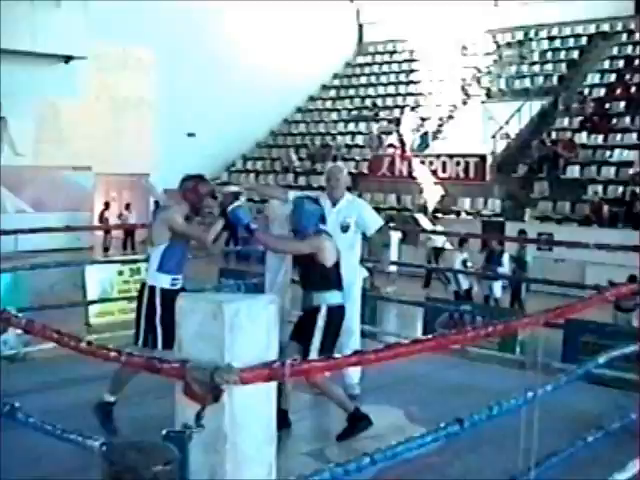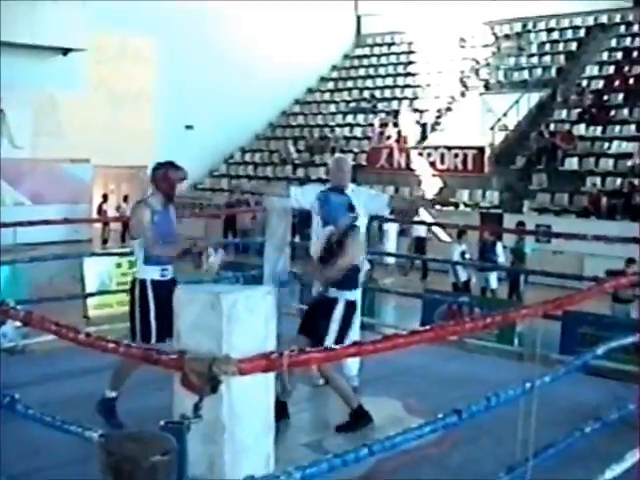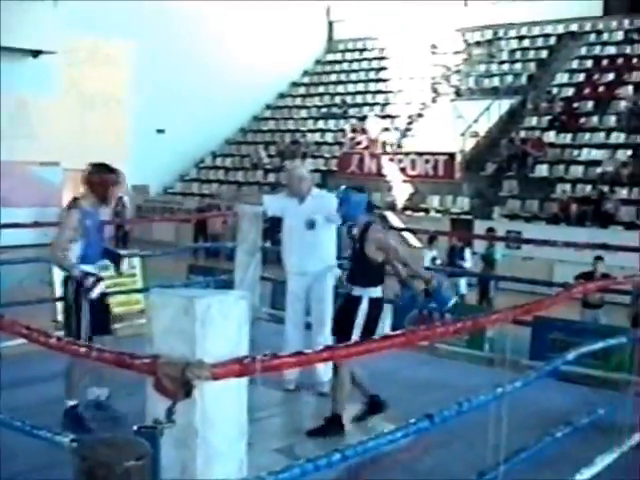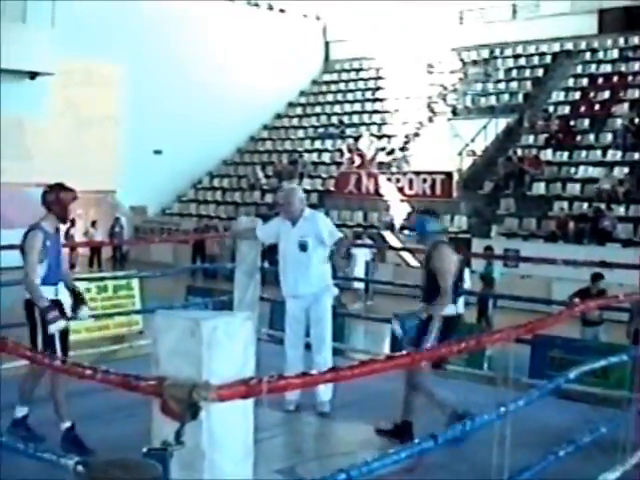
dt=0.4s
person 1, frame 1
left shoulder: (185, 220)
right shoulder: (168, 217)
left elbow: (209, 242)
right elbow: (205, 238)
left wrist: (227, 221)
right wrist: (224, 214)
left hip: (175, 291)
right hip: (155, 292)
right knee: (144, 354)
right ankle: (106, 403)
person 1, frame 2
left shoulder: (167, 209)
right shoulder: (142, 211)
left elbow: (176, 243)
right elbow: (156, 251)
left wrist: (194, 249)
right wrist: (187, 249)
left hip: (168, 283)
right hip: (148, 285)
right knee: (141, 348)
right ankle: (108, 400)
person 1, frame 3
left shoulder: (96, 210)
right shoulder: (74, 214)
right elbow: (56, 254)
left wrist: (109, 252)
right wrist: (80, 275)
left hip: (94, 281)
right hip: (79, 284)
left knee: (103, 342)
left ankle: (99, 396)
right ankle: (71, 410)
person 1, frame 4
left shoulder: (55, 232)
right shoulder: (36, 235)
right elbow: (30, 279)
left wrist: (74, 290)
right wrist: (45, 306)
left hip: (54, 303)
right hip: (41, 306)
left knee: (39, 365)
left ankle: (18, 421)
right ankle: (67, 432)
person 2, frame 1
left shoulder: (319, 241)
right shoulder: (305, 239)
left elbow: (279, 246)
right elbow: (278, 242)
left wrist: (250, 225)
left hip: (327, 309)
right hip: (314, 307)
left knee: (313, 373)
right knee: (288, 359)
left ankle: (356, 416)
right ankle: (281, 415)
person 2, frame 2
left shoulder: (354, 237)
right shoulder: (333, 234)
left elbow: (332, 272)
right elbow: (317, 266)
left hip: (340, 304)
right hip: (324, 299)
left knee: (324, 363)
right knee: (297, 351)
left ankle: (360, 414)
right ankle: (281, 406)
person 2, frame 3
left shoulder: (375, 233)
right shoulder: (359, 231)
left elbow: (405, 261)
right elbow: (393, 263)
left wrist: (431, 283)
right wrist: (404, 279)
left hip: (366, 302)
right hip: (354, 298)
left knee: (342, 360)
left ankle: (335, 421)
right ankle: (372, 399)
person 2, frame 4
left shoulder: (442, 253)
right shoulder: (438, 251)
left elbow: (445, 296)
left wrist: (425, 318)
left hip: (441, 319)
right hip: (435, 317)
left knee: (416, 376)
right knee: (413, 372)
left ankle: (455, 417)
right ankle: (404, 427)
person 3, frame 1
left shoulder: (357, 206)
right shoulder: (316, 202)
left elbow: (379, 232)
right elbow: (282, 194)
left wrist: (381, 265)
right wrist: (249, 187)
left hip: (349, 277)
left knee: (350, 327)
left ankle: (352, 379)
person 3, frame 2
left shoulder: (362, 194)
right shoulder: (315, 192)
left elbow: (391, 202)
right elbow: (290, 193)
left wrist: (414, 206)
left knee: (350, 318)
left ankle: (351, 371)
person 3, frame 3
left shoulder: (326, 199)
right shoulder: (285, 200)
right elbow: (260, 201)
left hip: (321, 272)
right hip: (296, 273)
left knee: (322, 324)
right knee: (293, 324)
left ankle: (323, 378)
right ankle: (291, 374)
person 3, frame 4
left shoulder: (318, 220)
right shoulder: (279, 223)
left elbow: (339, 240)
right elbow: (256, 233)
left wrist: (337, 254)
right wrist: (230, 236)
left hip: (318, 293)
right hip: (293, 295)
left knee: (321, 345)
right knee: (292, 345)
left ankle: (323, 398)
right ankle: (291, 395)
